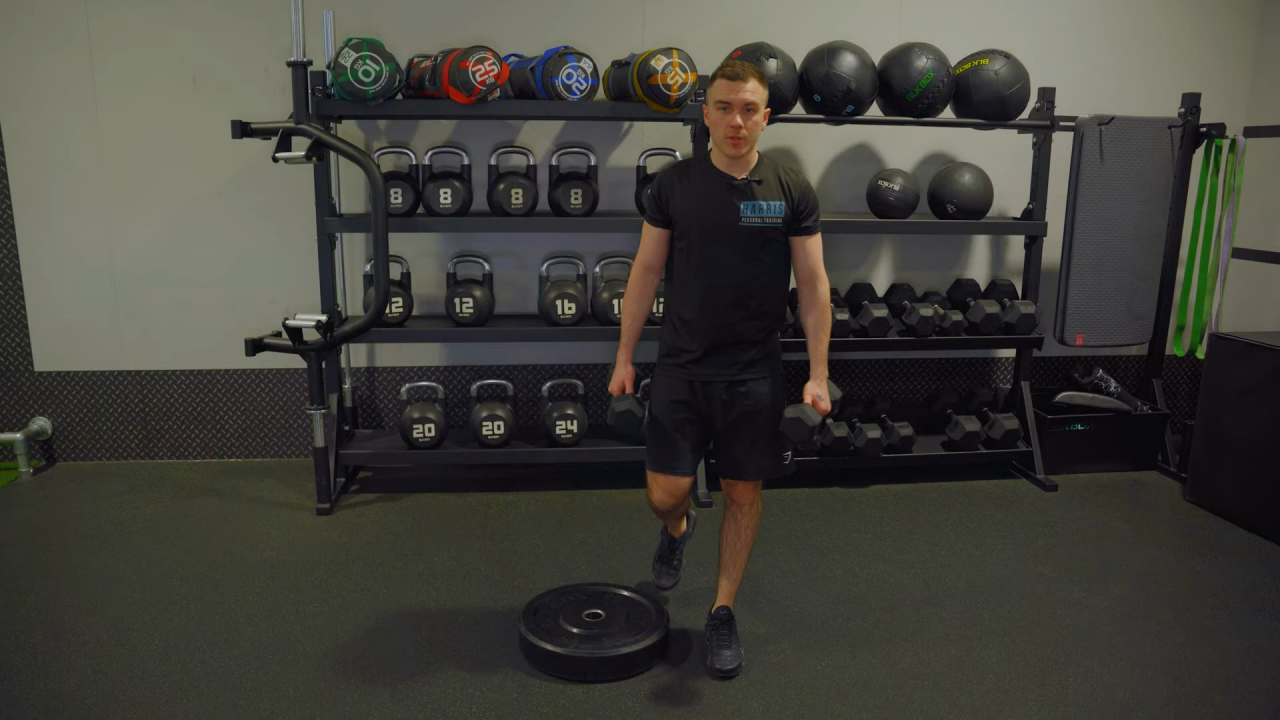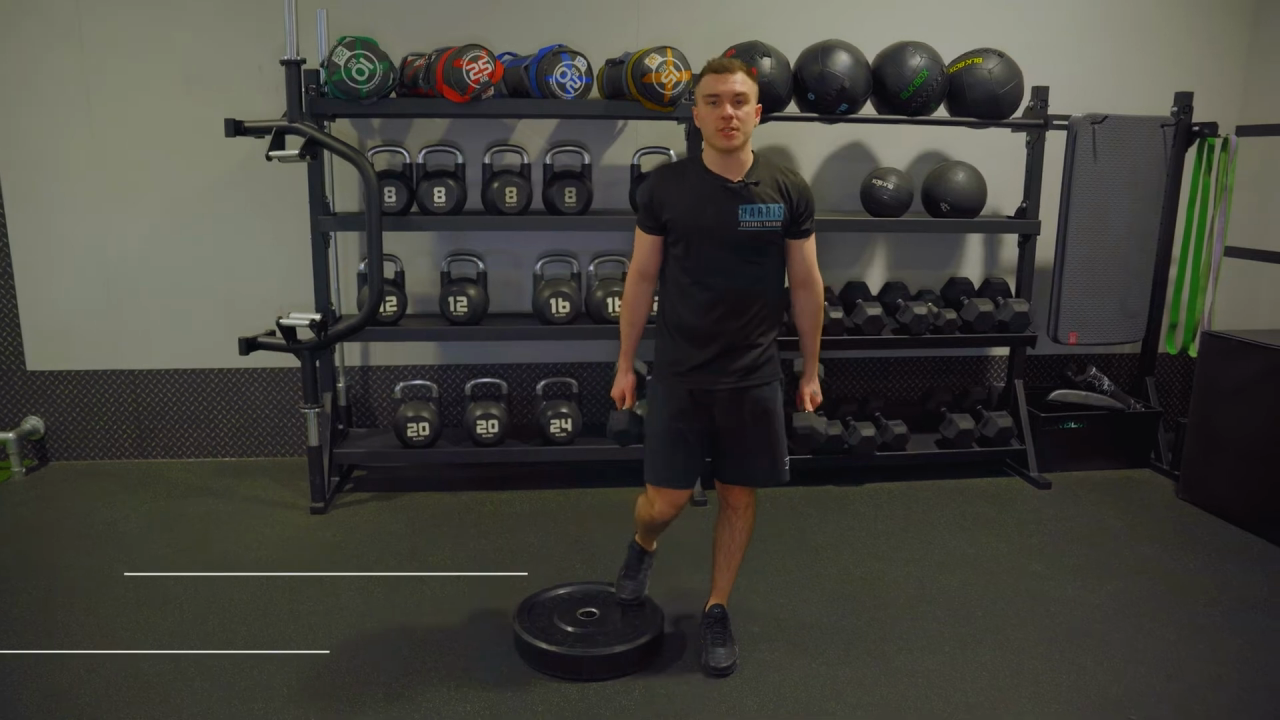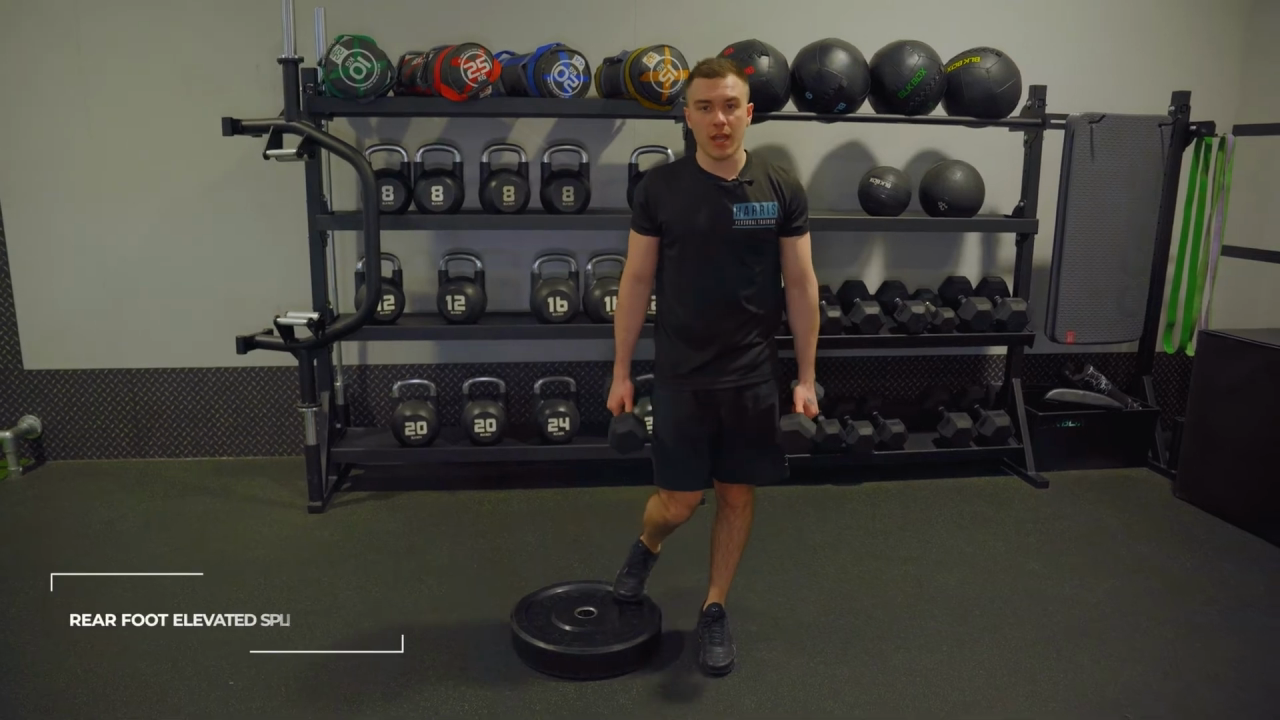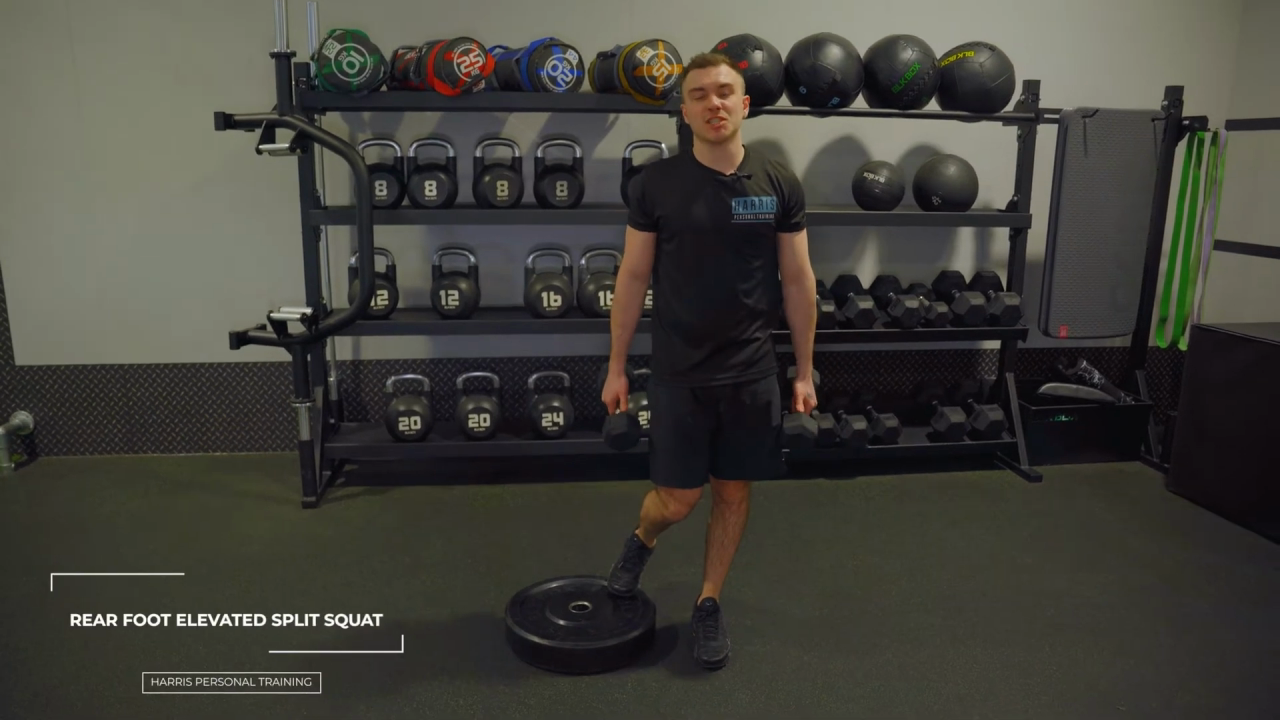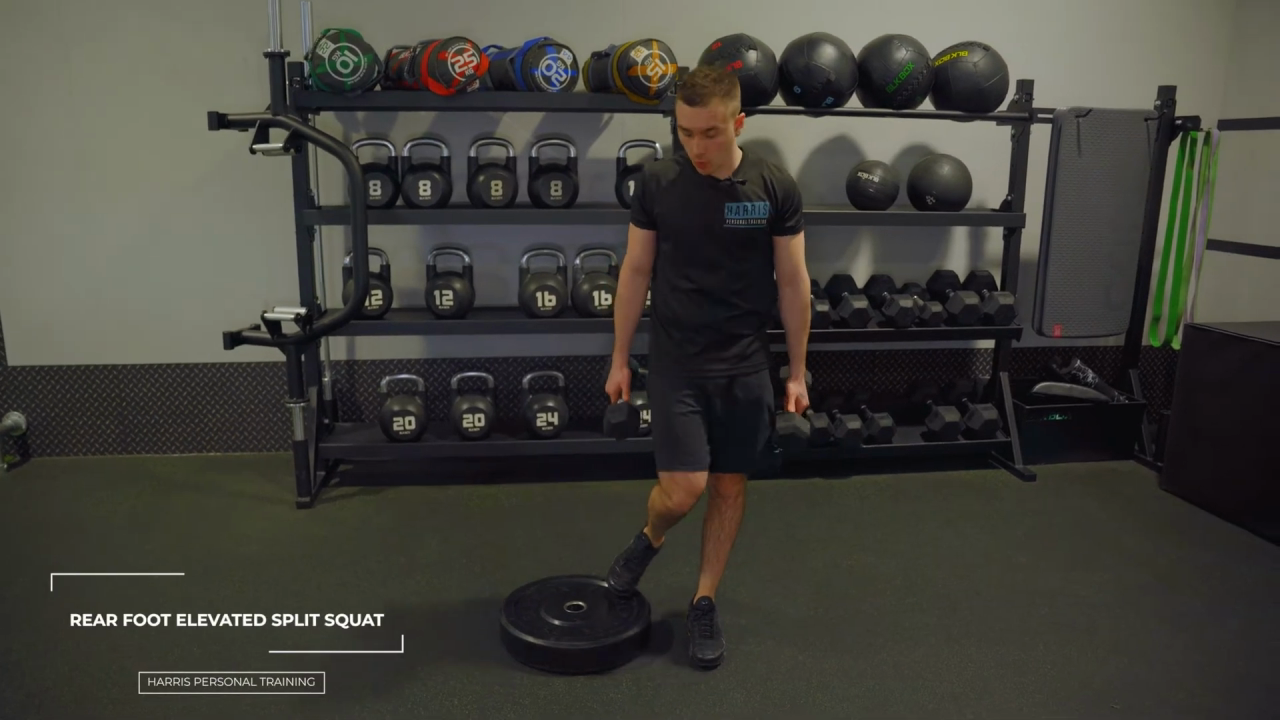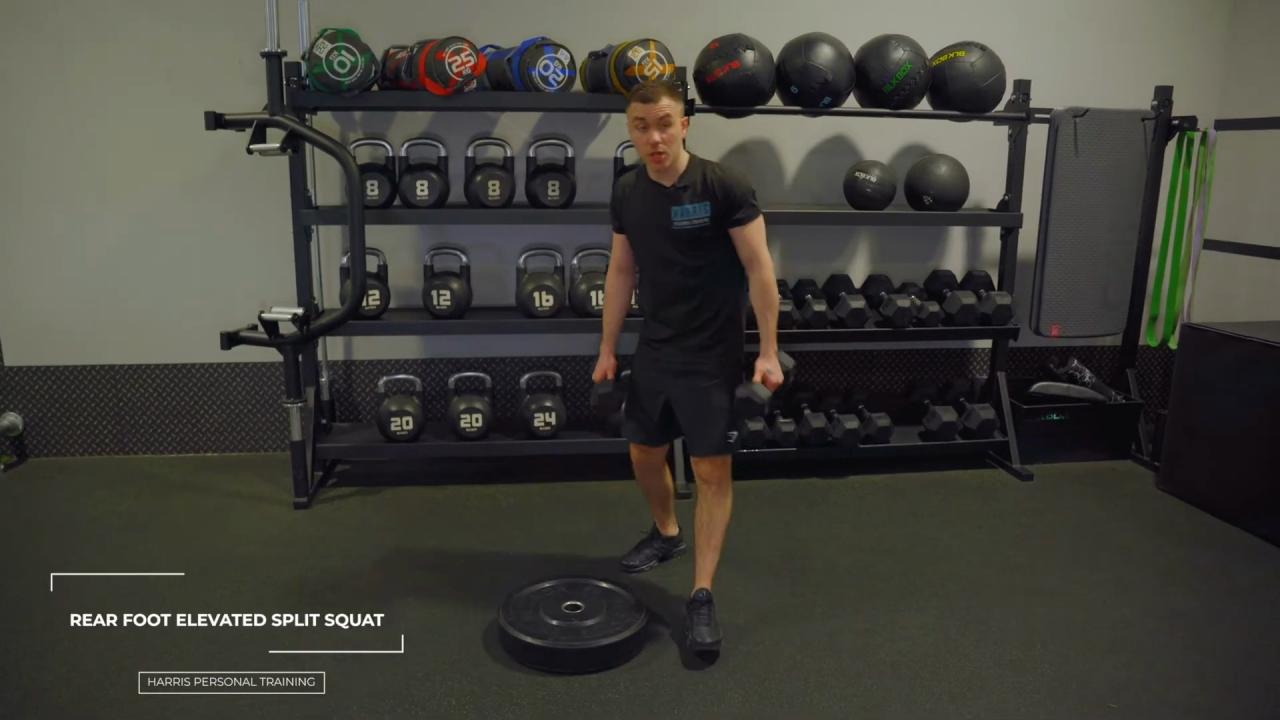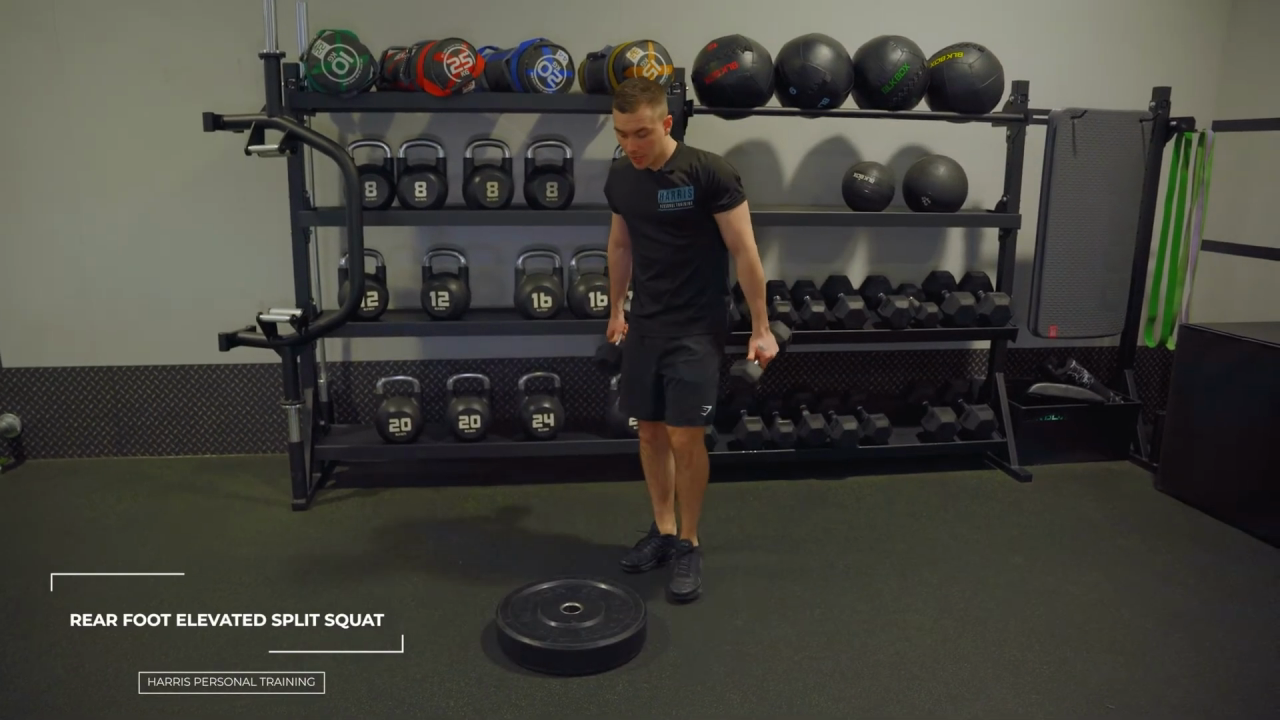
dt=0.7s
person 1, frame 1
left shoulder: (791, 190)
right shoulder: (674, 183)
left elbow: (812, 284)
right elbow: (647, 271)
left wrist: (817, 374)
right wrist: (624, 357)
left hip: (753, 372)
right hip: (682, 367)
left knee: (743, 491)
right knee: (665, 490)
left ankle: (722, 611)
right ankle: (676, 533)
person 1, frame 2
left shoulder: (787, 190)
right shoulder: (664, 186)
left elbow: (806, 285)
right elbow: (641, 278)
left wrist: (810, 370)
right wrist: (625, 364)
left hip: (753, 377)
right hip: (679, 374)
left knee: (739, 497)
right knee: (666, 499)
left ankle: (716, 610)
right ankle: (643, 546)
person 1, frame 3
left shoulder: (781, 189)
right shoulder: (659, 188)
left elbow: (800, 284)
right elbow: (636, 282)
left wrist: (805, 378)
right wrist: (621, 373)
left hip: (753, 376)
right hip: (682, 376)
left knee: (737, 494)
right knee: (679, 500)
left ankle: (714, 609)
right ankle: (646, 547)
person 1, frame 4
left shoulder: (779, 184)
right shoulder: (656, 183)
left elbow: (798, 281)
right elbow: (633, 277)
left wrist: (805, 370)
right wrist: (616, 367)
left hip: (751, 372)
right hip: (679, 372)
left knee: (733, 492)
right knee: (676, 498)
left ankle: (708, 604)
right ankle: (641, 540)
person 1, frame 5
left shoulder: (775, 188)
right shoulder: (657, 182)
left elbow: (793, 283)
right elbow: (636, 273)
left wrist: (797, 372)
right wrist: (619, 359)
left hip: (744, 364)
right hip: (676, 362)
left knee: (729, 486)
right knee: (683, 488)
left ankle: (704, 603)
right ankle: (648, 539)
person 1, frame 6
left shoulder: (723, 185)
right shoulder: (626, 193)
left elbow: (759, 268)
right elbow: (621, 273)
left wrist: (768, 351)
right wrist: (607, 349)
left hip: (711, 354)
right hip: (655, 349)
left knee: (712, 472)
right knee: (644, 455)
left ankle: (701, 595)
right ankle: (666, 532)
person 1, frame 7
left shoulder: (709, 173)
right shoulder: (620, 176)
left elbow: (744, 252)
left wrist: (761, 329)
right wrist: (616, 308)
left hip: (696, 328)
right hip: (644, 325)
left knee: (686, 439)
right knee: (650, 431)
left ankle: (689, 545)
right ankle: (664, 531)
